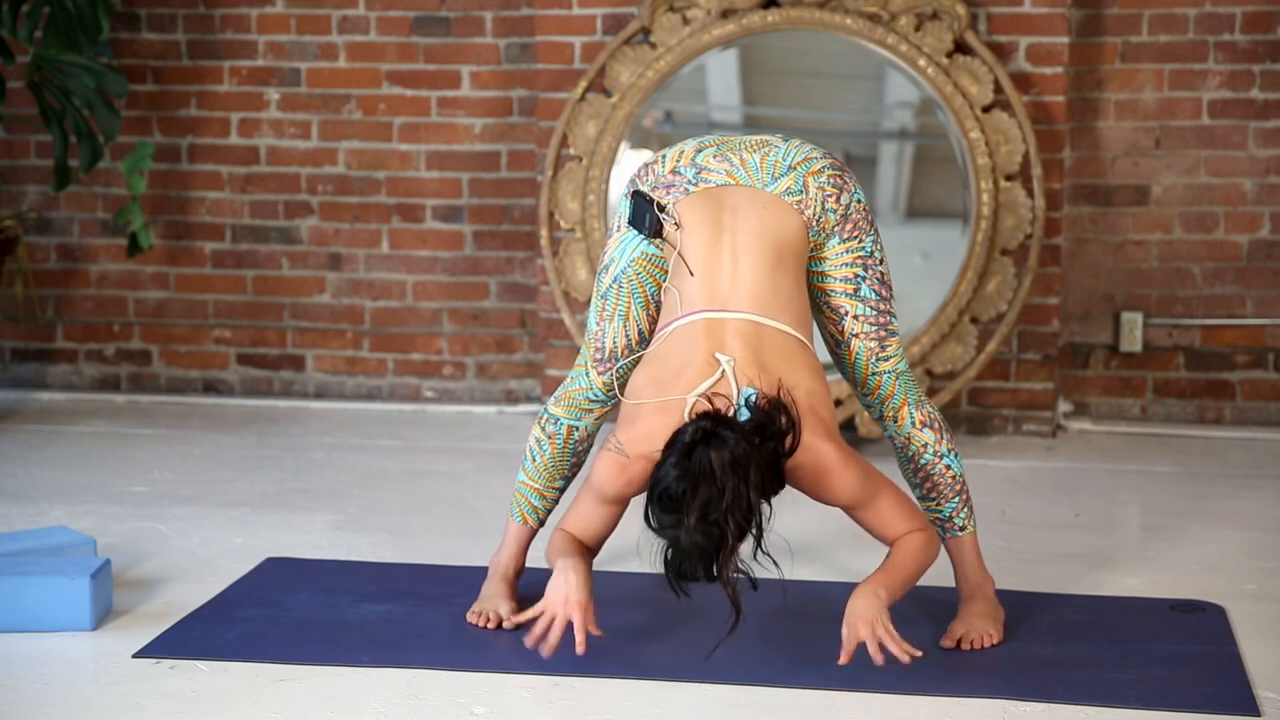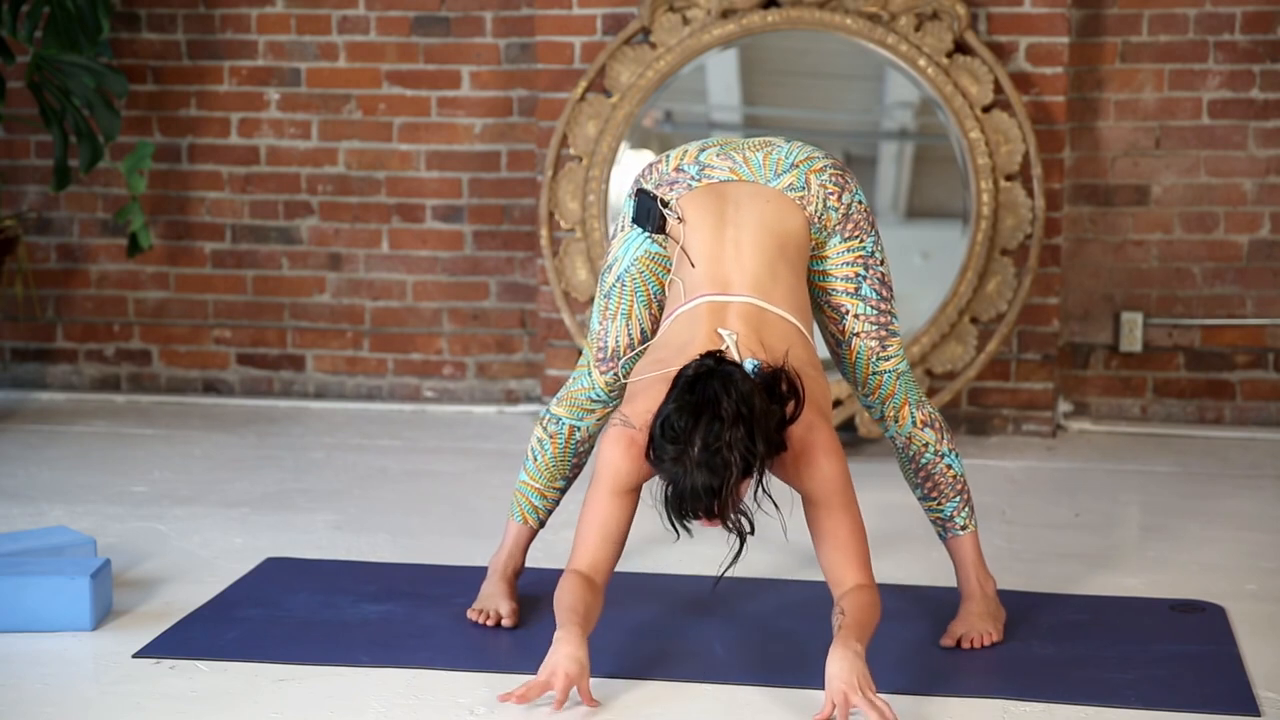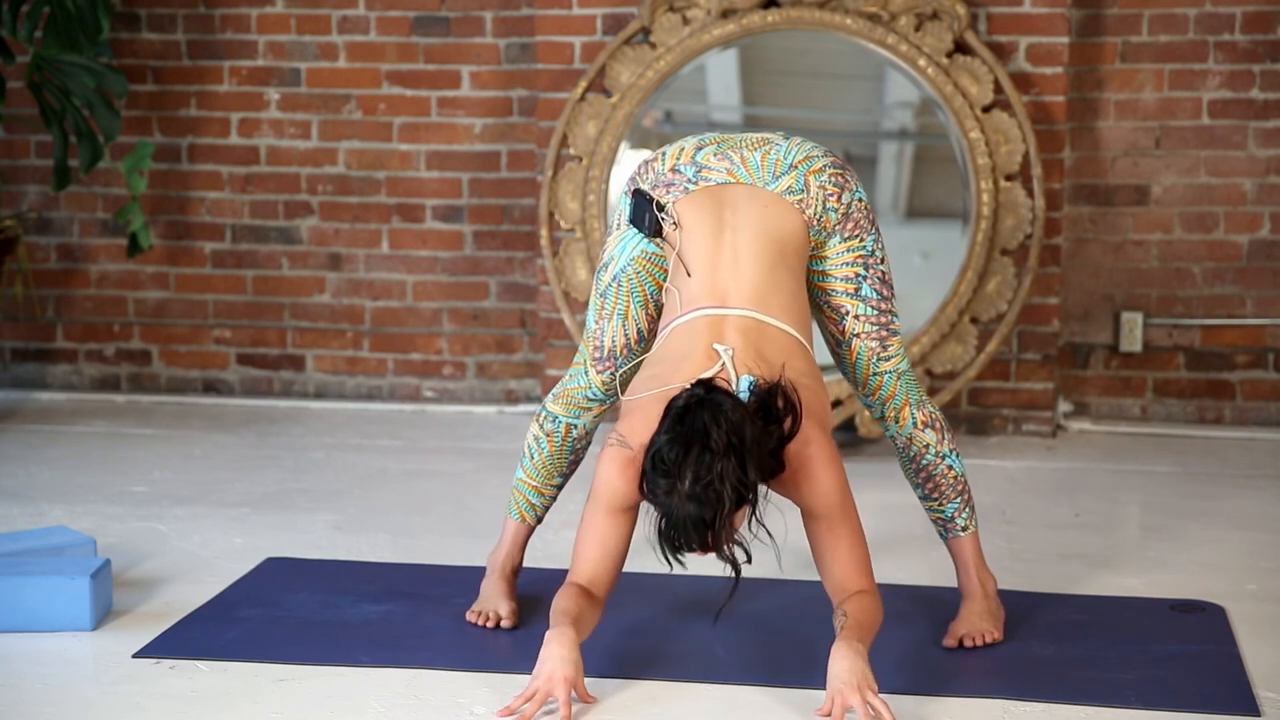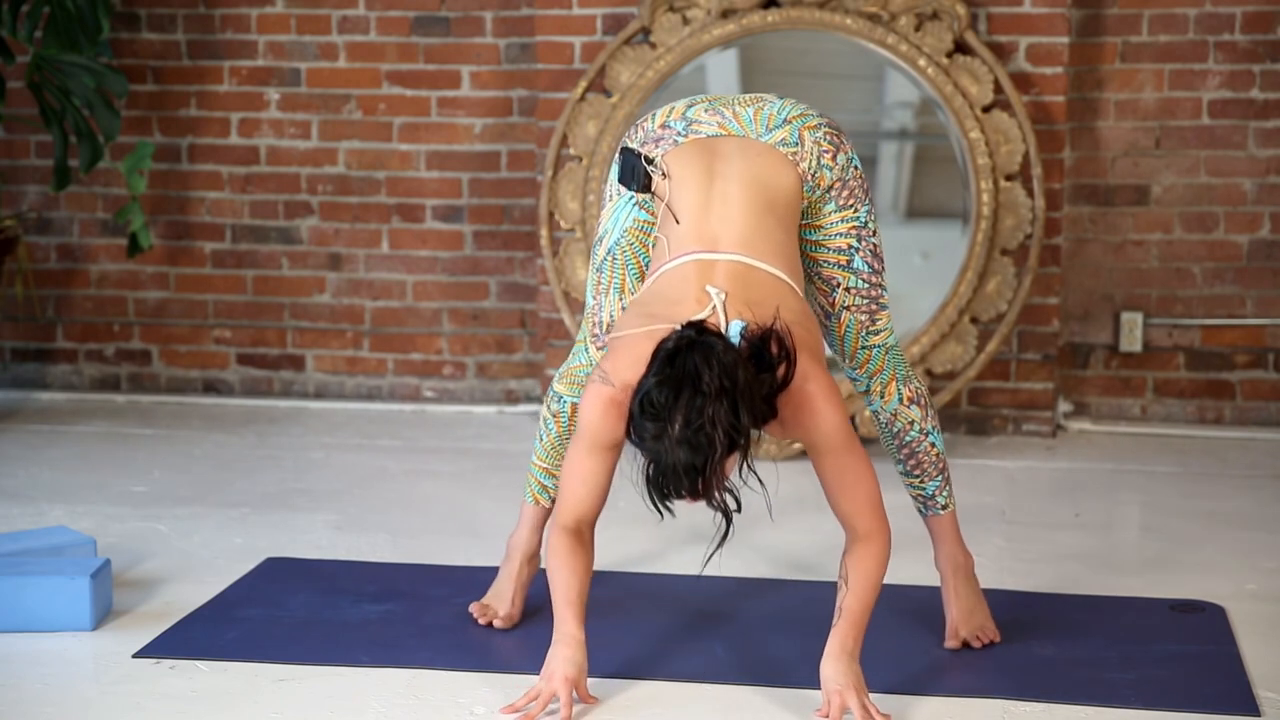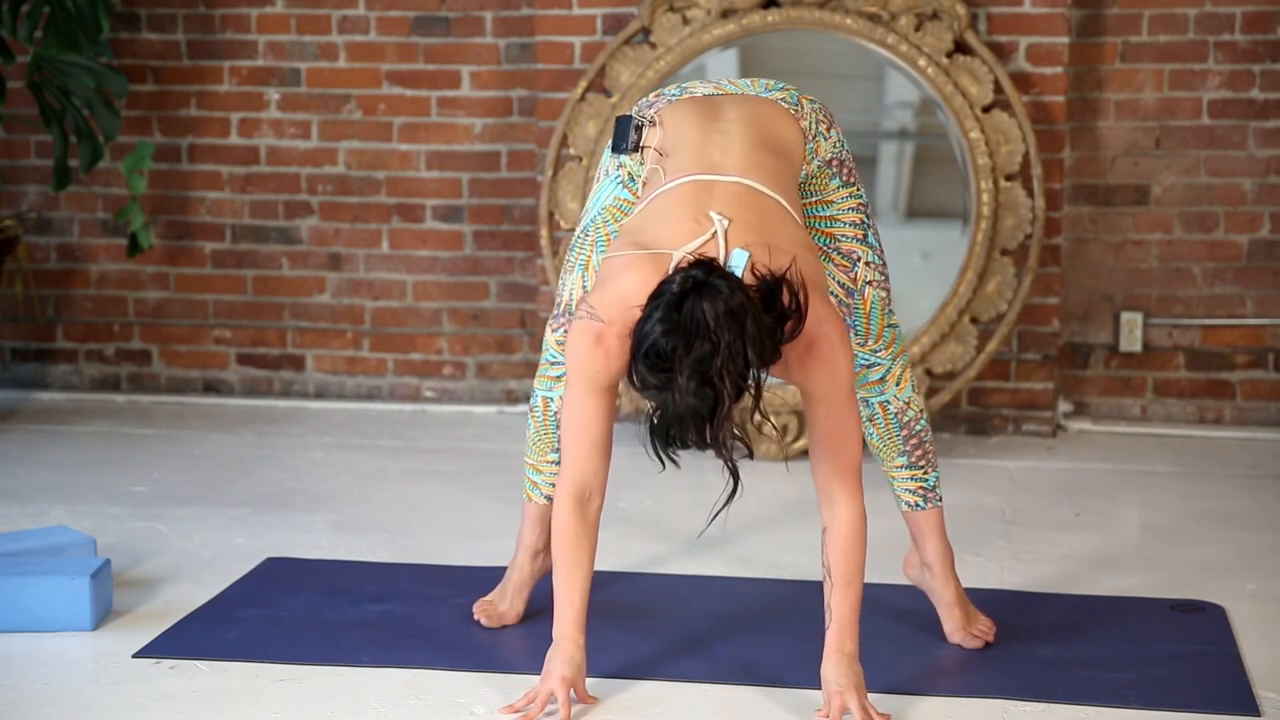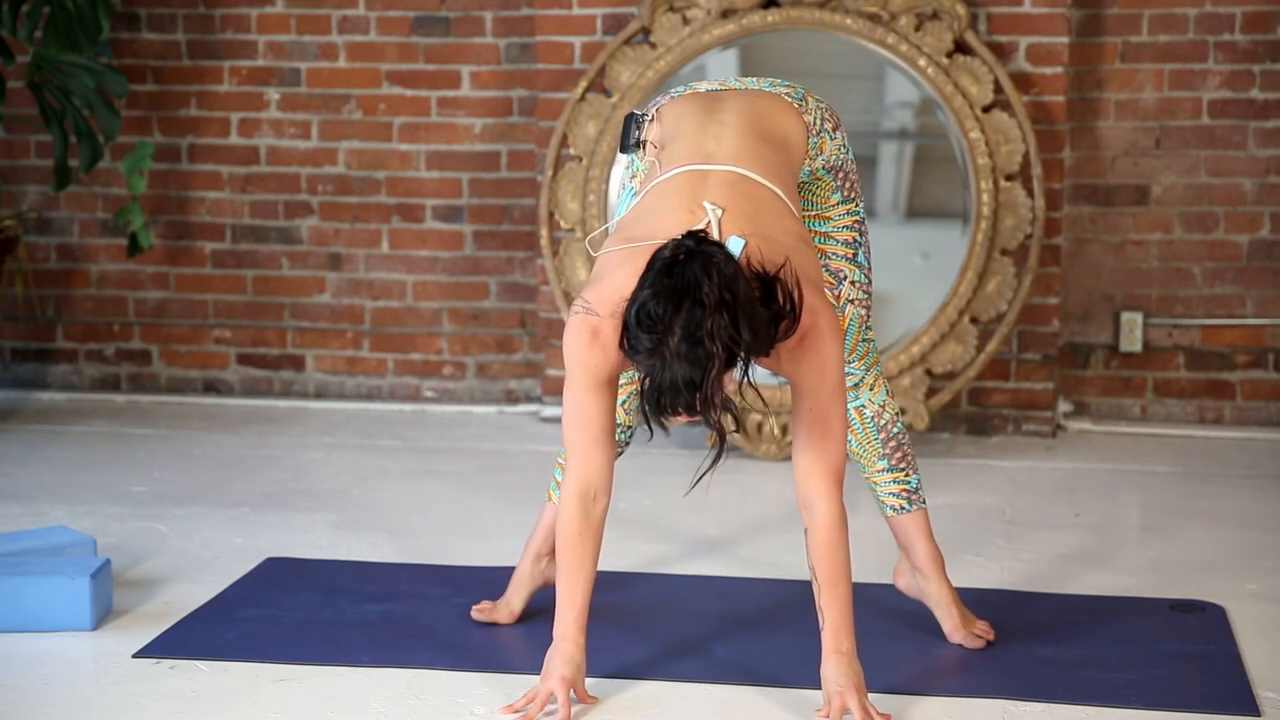
dt=0.7s
person 1, frame 1
left shoulder: (812, 448)
right shoulder: (636, 446)
left elbow: (916, 532)
right elbow: (573, 532)
left wrist: (872, 594)
right wrist: (568, 568)
left knee: (892, 393)
right knee: (591, 385)
left ankle: (975, 581)
right ankle: (505, 564)
person 1, frame 2
left shoulder: (806, 436)
right shoulder: (633, 428)
left elbow: (855, 584)
right elbow: (585, 572)
left wrist: (846, 654)
right wrist: (569, 640)
left knee: (892, 395)
right knee: (593, 387)
left ankle: (976, 583)
right ankle: (505, 563)
person 1, frame 3
left shoulder: (803, 450)
right shoulder: (634, 445)
left elbow: (856, 591)
right elbow: (586, 586)
left wrist: (849, 650)
right wrist: (561, 638)
left knee: (891, 390)
right knee: (589, 382)
left ankle: (975, 579)
right ankle: (504, 559)
person 1, frame 4
left shoulder: (800, 386)
right shoulder: (616, 380)
left elbow: (868, 532)
right elbow: (572, 524)
left wrist: (842, 656)
right wrist: (567, 643)
left hip: (805, 151)
left knee: (876, 365)
left ankle: (952, 560)
right ankle: (521, 552)
person 1, frame 5
left shoulder: (811, 330)
right shoulder: (607, 321)
left elbow: (841, 498)
right elbow: (579, 491)
left wrist: (841, 658)
right wrist: (566, 646)
left knee: (876, 353)
right knee: (565, 349)
left ankle: (932, 561)
right ankle: (529, 554)
person 1, frame 6
left shoulder: (803, 321)
right shoulder: (600, 315)
left elbow: (821, 497)
right elbow: (586, 487)
left wrist: (839, 658)
right wrist: (565, 647)
left knee: (853, 368)
right knee: (611, 392)
left ankle: (923, 569)
right ankle: (539, 559)
